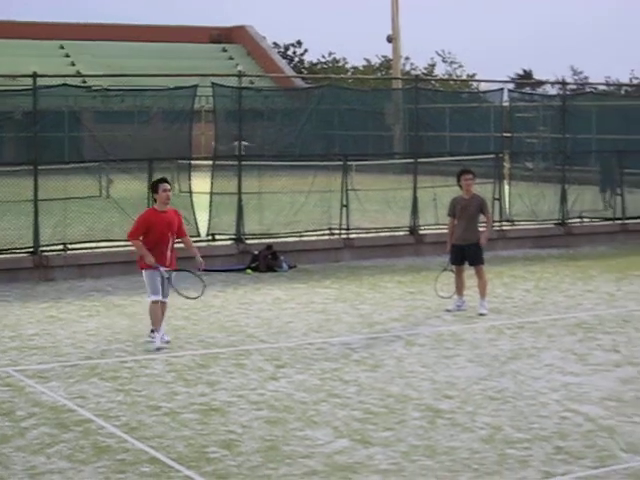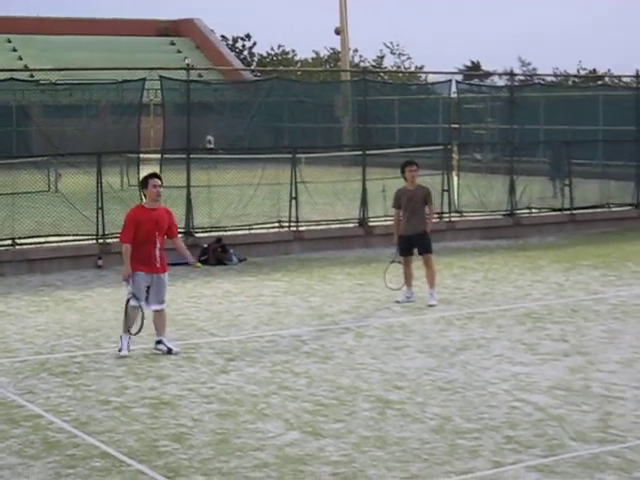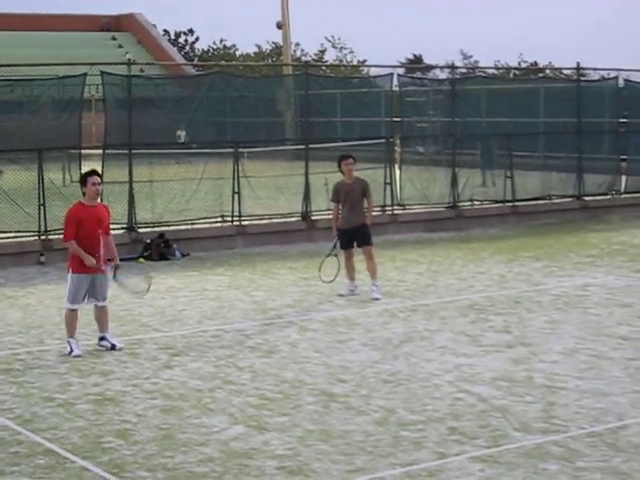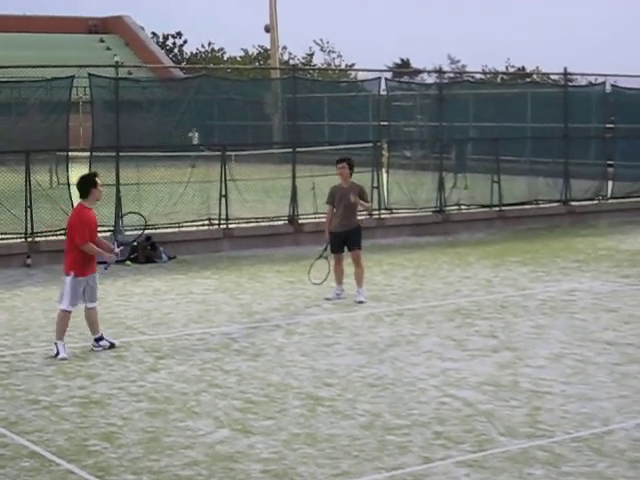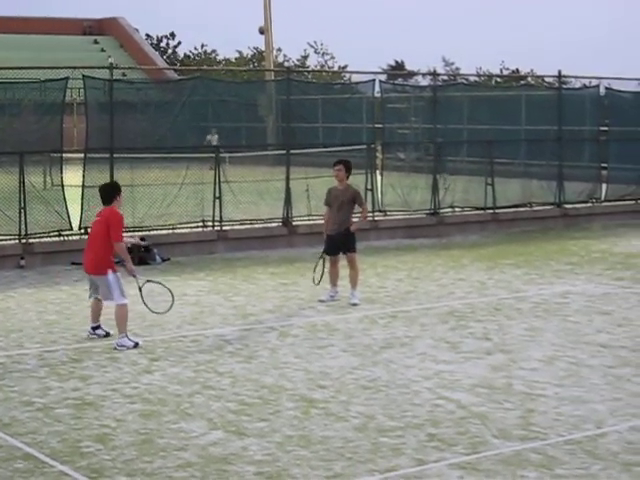
dt=1s
person 1, frame 1
left shoulder: (176, 214)
right shoulder: (147, 216)
left elbow: (183, 237)
right elbow: (132, 238)
left wrist: (197, 255)
right wrist: (146, 255)
left hip: (168, 264)
right hip: (151, 265)
left knee: (163, 299)
right knee: (155, 298)
left ankle: (156, 330)
right ankle: (158, 334)
person 1, frame 2
left shoulder: (167, 213)
right shoulder: (134, 214)
left elbow: (174, 237)
right elbow: (126, 242)
left wrist: (188, 256)
right wrist: (127, 266)
left hip: (160, 268)
right hip: (139, 269)
left knee: (159, 305)
right knee: (135, 305)
left ankle: (160, 341)
right ankle: (125, 337)
person 1, frame 3
left shoulder: (105, 210)
right shoulder: (74, 212)
right elbow: (68, 241)
left wrist: (115, 257)
right wrist: (85, 257)
left hip: (101, 266)
right hip: (80, 268)
left knee: (101, 302)
right knee: (73, 305)
left ankle: (104, 337)
right ankle: (71, 341)
person 1, frame 4
left shoulder: (90, 211)
right shoulder: (80, 214)
right elbow: (84, 244)
left wrist: (110, 247)
right wrist: (104, 255)
left hip: (89, 268)
right hip: (76, 269)
left knee: (91, 305)
right knee: (67, 307)
left ankle: (98, 339)
right ankle: (59, 343)
person 1, frame 5
left shoulder: (100, 215)
right shoulder: (115, 215)
right elbow: (117, 243)
left wrist: (131, 241)
right wrist: (128, 263)
left hip: (89, 263)
right hip: (103, 265)
left knee: (97, 295)
right knee: (120, 301)
left ankle: (95, 328)
right ankle: (122, 339)
person 2, frame 1
left shoulder: (479, 200)
right shoulder: (455, 201)
left elbow: (489, 219)
right elbow: (451, 223)
left wrist: (486, 234)
right wrist: (449, 242)
left hip: (474, 242)
right hip: (457, 242)
left knee: (480, 271)
right knee: (458, 271)
left ankle: (483, 303)
right ankle: (460, 301)
person 2, frame 2
left shoulder: (425, 191)
right shoulder: (399, 193)
left elbow: (431, 210)
right elbow: (397, 214)
left wrist: (429, 224)
right wrist: (395, 234)
left hip: (421, 232)
right hip: (405, 233)
left knee: (428, 261)
right knee: (406, 262)
left ankle: (432, 294)
right ankle: (409, 293)
person 2, frame 3
left shoulder: (362, 183)
right shoulder: (338, 186)
left elbow: (370, 202)
right elbow: (336, 207)
left wrist: (368, 218)
right wrist: (334, 226)
left hip: (361, 224)
right hip: (344, 226)
left knee: (368, 253)
right knee: (348, 256)
left ankle: (375, 286)
right ankle: (352, 286)
person 2, frame 4
left shoulder: (358, 188)
right shoulder: (334, 190)
left elbow: (369, 205)
right elbow: (330, 211)
left wrist: (359, 203)
right wrist: (327, 230)
left hip: (353, 228)
right hip: (336, 230)
left knee: (357, 259)
right knee: (337, 260)
left ankle: (360, 291)
right ankle: (339, 290)
person 2, frame 5
left shoulder: (353, 192)
right shoulder: (330, 191)
left elbow: (364, 210)
right elbow: (327, 212)
left wrist: (357, 224)
right wrist: (325, 231)
left hip: (347, 232)
right hip: (331, 233)
left knee: (352, 261)
right knee: (333, 262)
left ankle: (354, 293)
right ankle: (333, 292)
